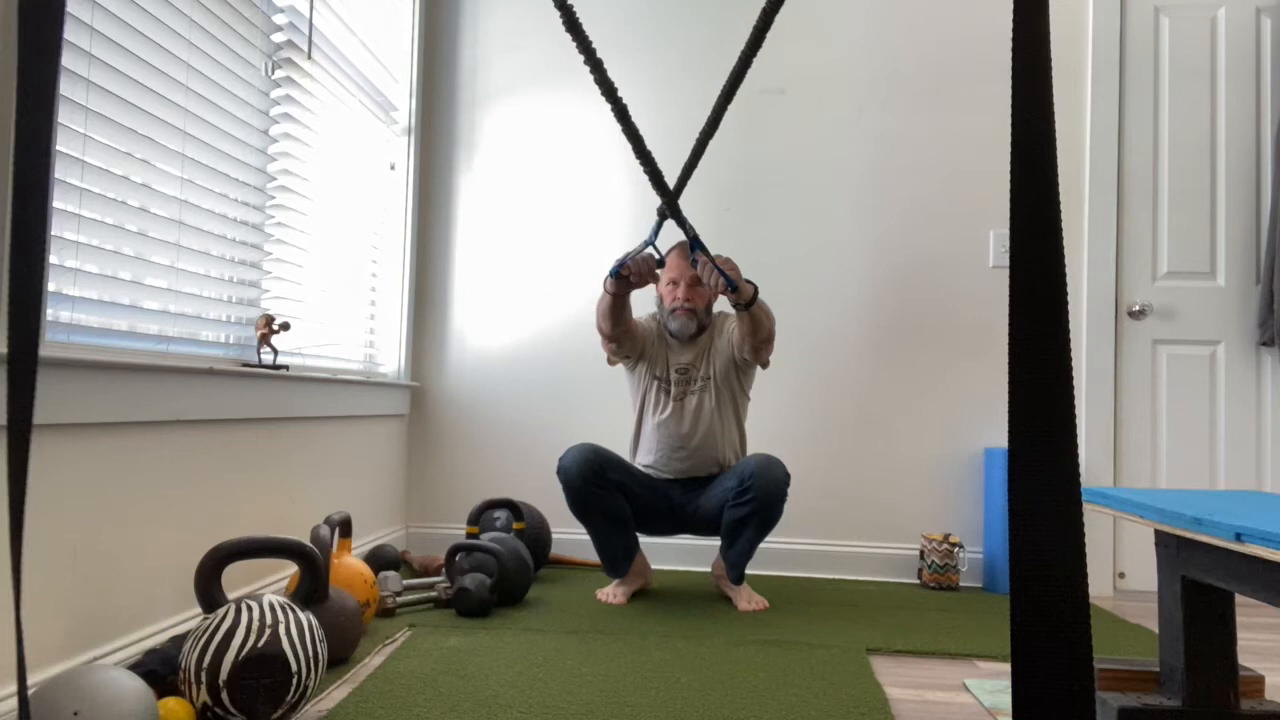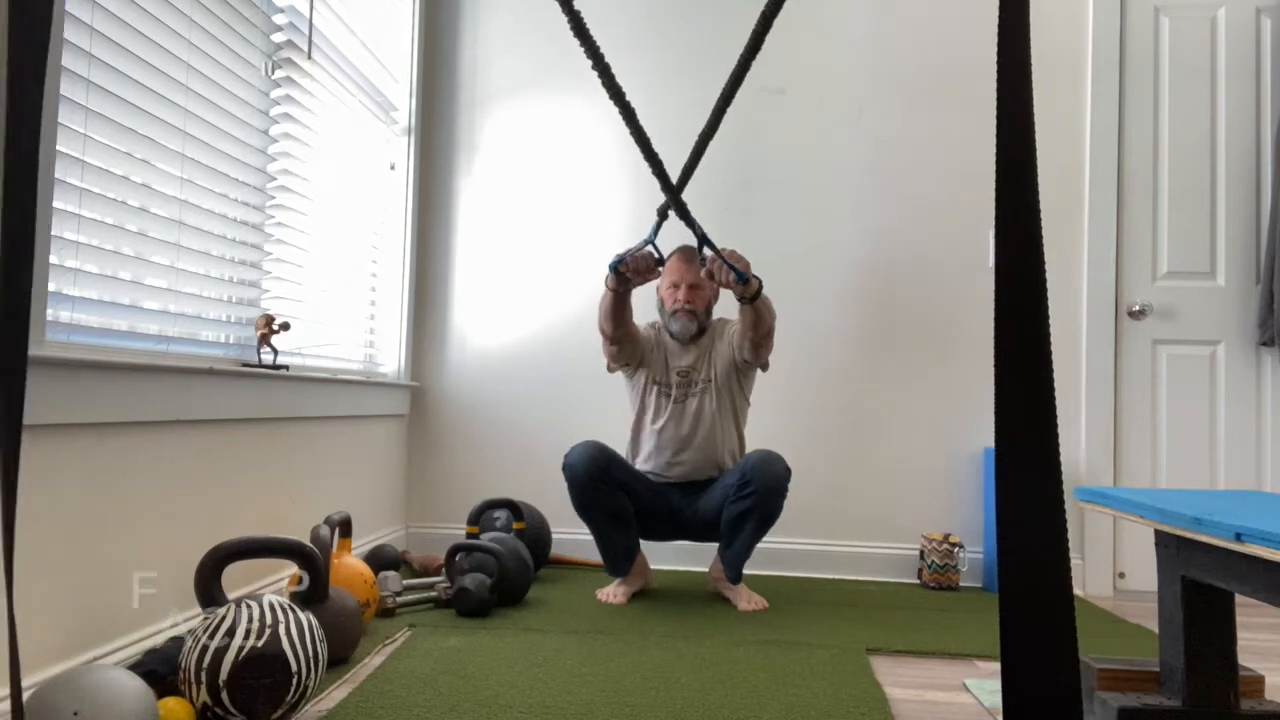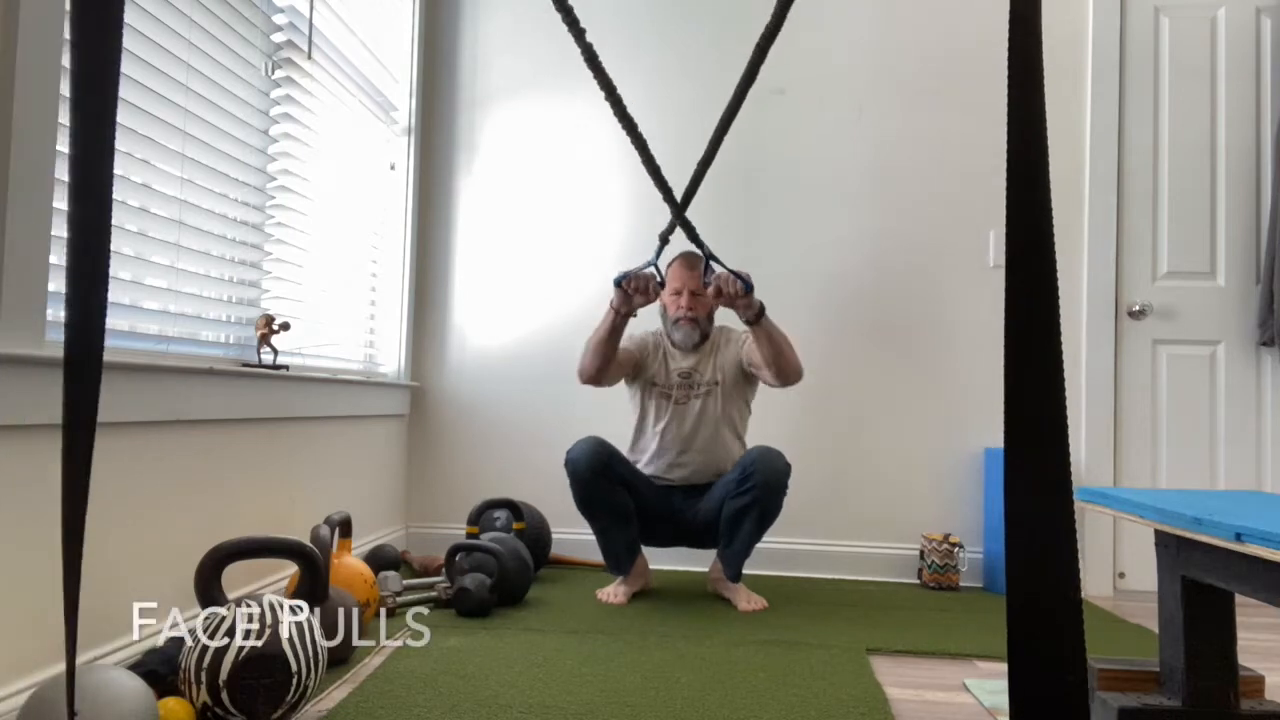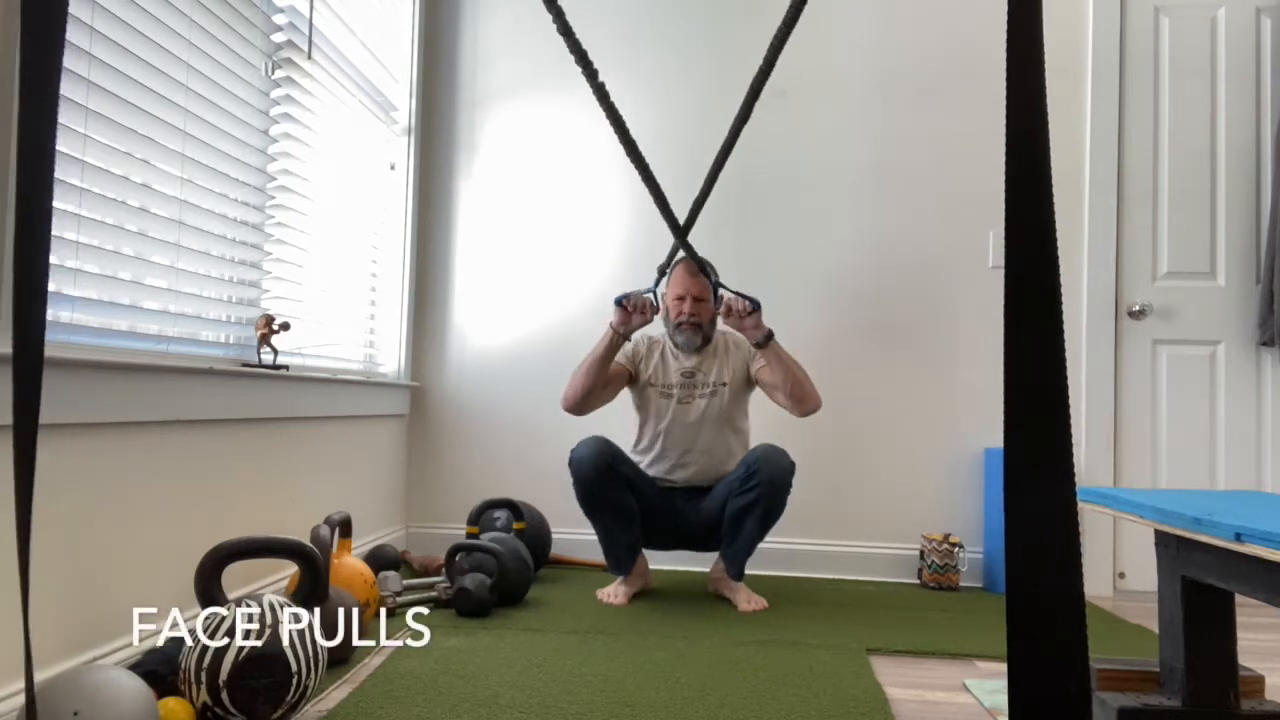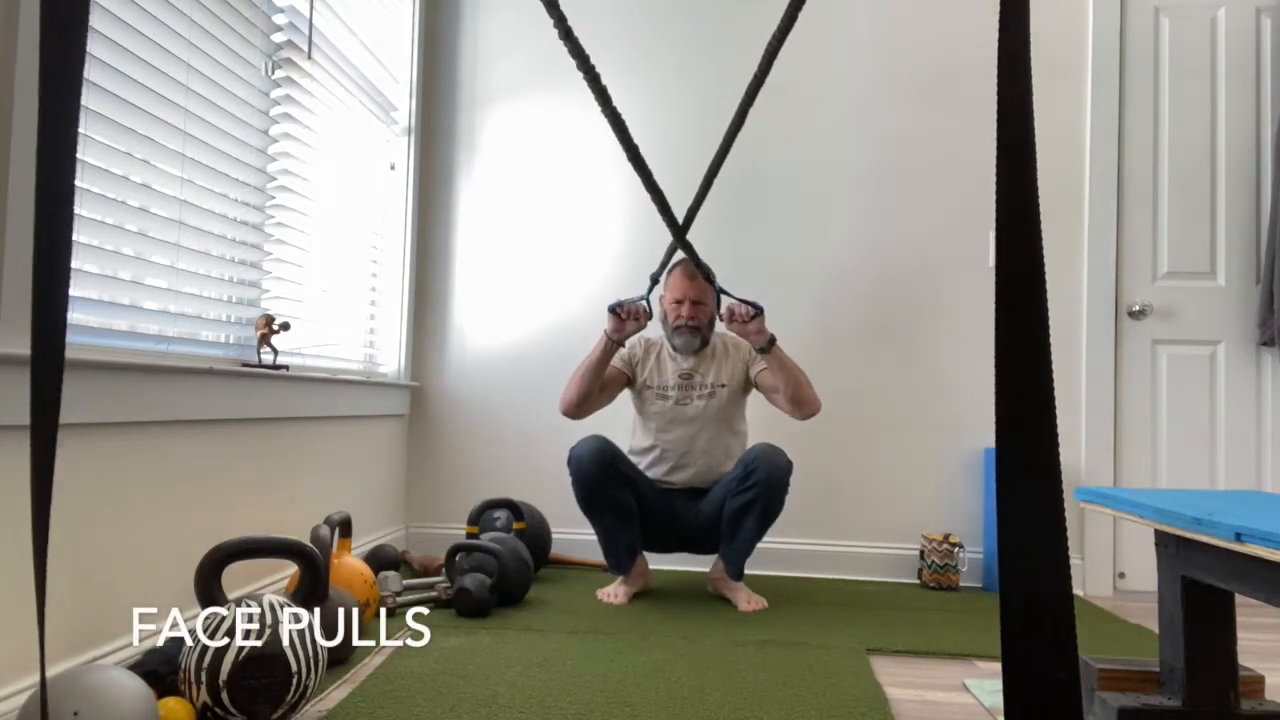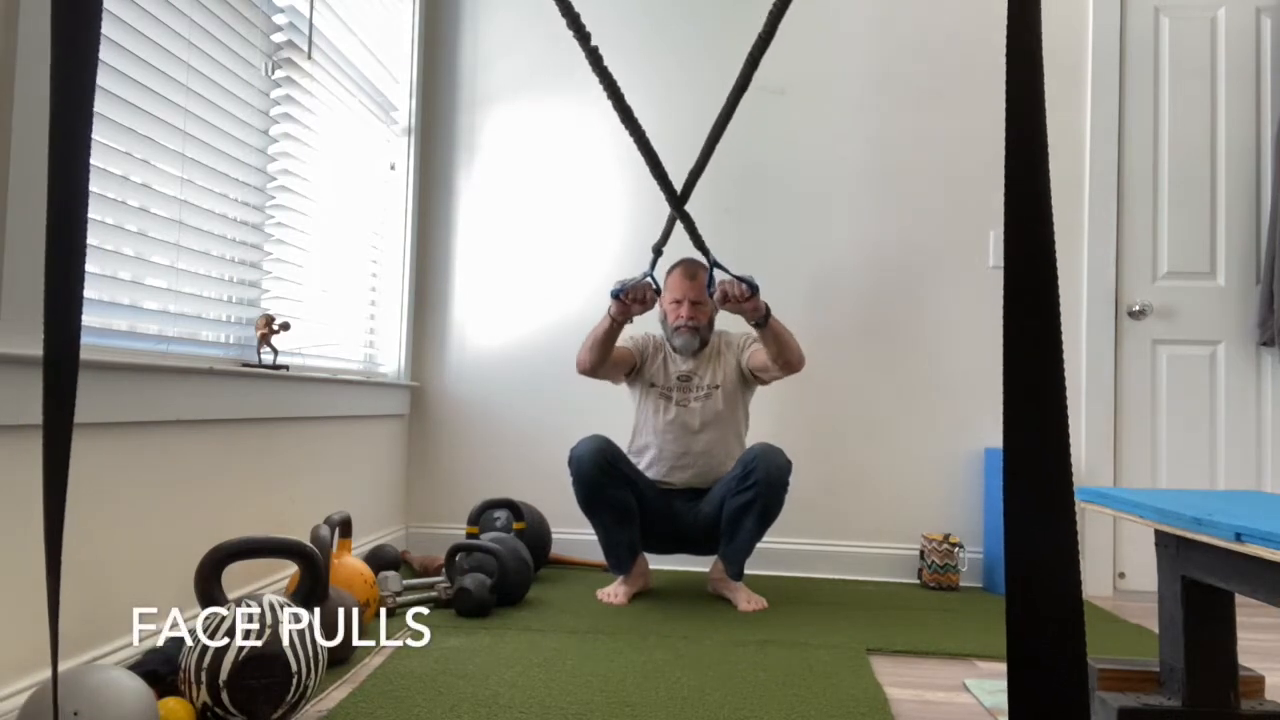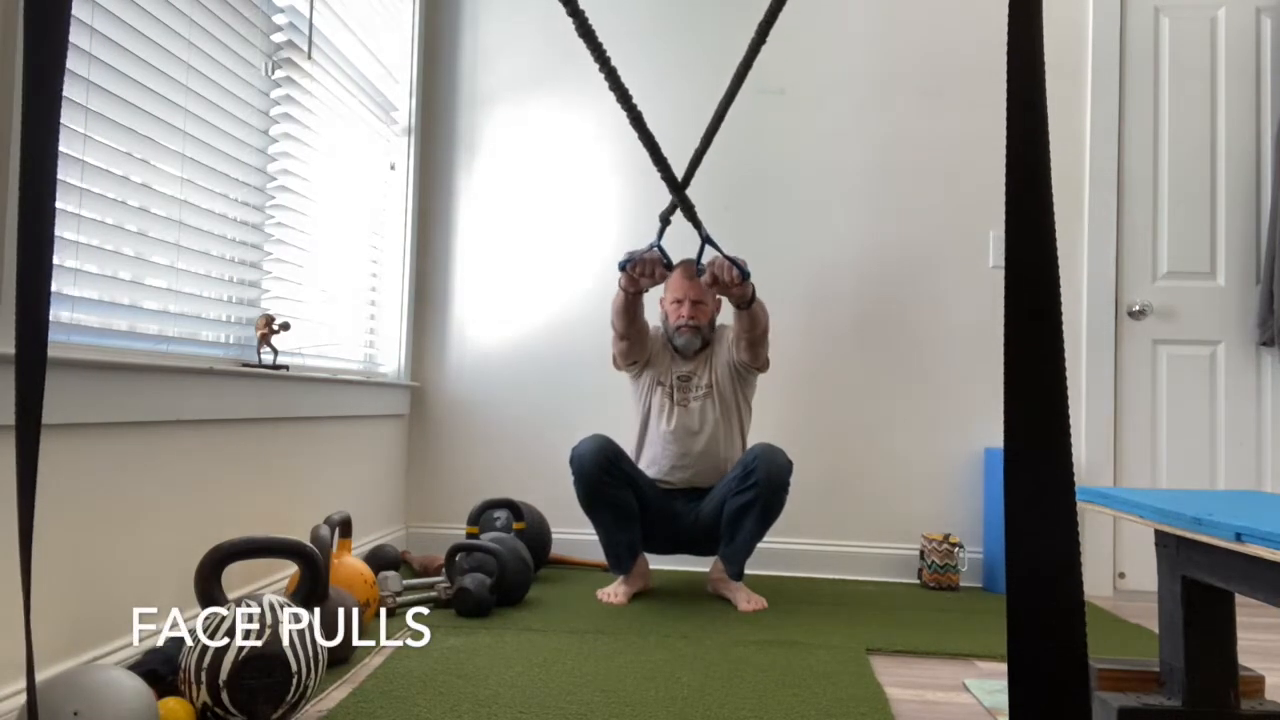
dt=0.5s
person 1, frame 1
left shoulder: (731, 335)
right shoulder: (643, 337)
left elbow: (762, 334)
right elbow: (610, 329)
left wrist: (742, 292)
right wrist: (617, 286)
left hip: (716, 493)
right hip: (650, 491)
left knee: (768, 474)
right knee: (578, 464)
left ankle: (730, 572)
right ankle: (629, 569)
person 1, frame 2
left shoulder: (731, 341)
right shoulder: (641, 344)
left elbow: (761, 331)
right elbow: (612, 330)
left wrist: (749, 289)
right wrist: (618, 285)
left hip: (715, 498)
right hip: (649, 496)
left knee: (768, 468)
right knee: (583, 460)
left ankle: (727, 573)
right ankle: (629, 570)
person 1, frame 3
left shoulder: (737, 346)
right shoulder: (643, 346)
left elbow: (788, 374)
right elbow: (591, 373)
left wrist: (752, 311)
right wrist: (620, 309)
left hip: (714, 504)
right hip: (649, 501)
left knee: (769, 464)
right knee: (586, 455)
left ankle: (727, 574)
right ankle: (630, 570)
person 1, frame 4
left shoulder: (741, 351)
right shoulder: (640, 351)
left elbow: (806, 403)
right elbow: (574, 402)
left wrist: (760, 335)
right wrist: (617, 332)
left hip: (716, 505)
right hip: (651, 503)
left knee: (773, 462)
right knee: (589, 455)
left ankle: (728, 573)
right ankle: (630, 570)
person 1, frame 5
left shoulder: (741, 353)
right shoulder: (638, 353)
left elbow: (806, 406)
right elbow: (572, 406)
left wrist: (763, 340)
right wrist: (612, 338)
left hip: (715, 509)
right hip: (651, 506)
left knee: (771, 460)
right knee: (588, 453)
left ankle: (728, 573)
right ankle: (630, 571)
person 1, frame 6
left shoulder: (737, 350)
right shoulder: (643, 350)
left elbow: (791, 363)
right elbow: (588, 364)
left wrist: (758, 314)
right wrist: (617, 315)
left hip: (715, 511)
right hip: (651, 507)
left knee: (770, 460)
right knee: (589, 453)
left ankle: (728, 573)
right ankle: (630, 570)
person 1, frame 7
left shoulder: (735, 351)
right shoulder: (645, 351)
left elbow: (755, 330)
right elbow: (624, 325)
left wrist: (743, 295)
right wrist: (630, 287)
left hip: (716, 511)
right hip: (652, 508)
left knee: (770, 461)
right knee: (590, 453)
left ankle: (727, 573)
right ankle: (630, 571)
